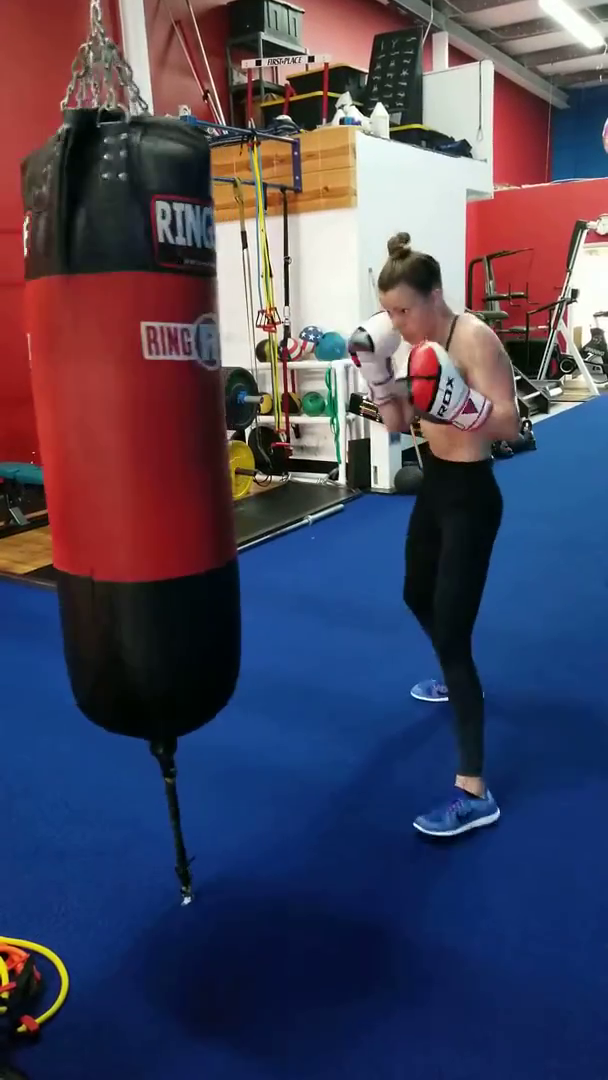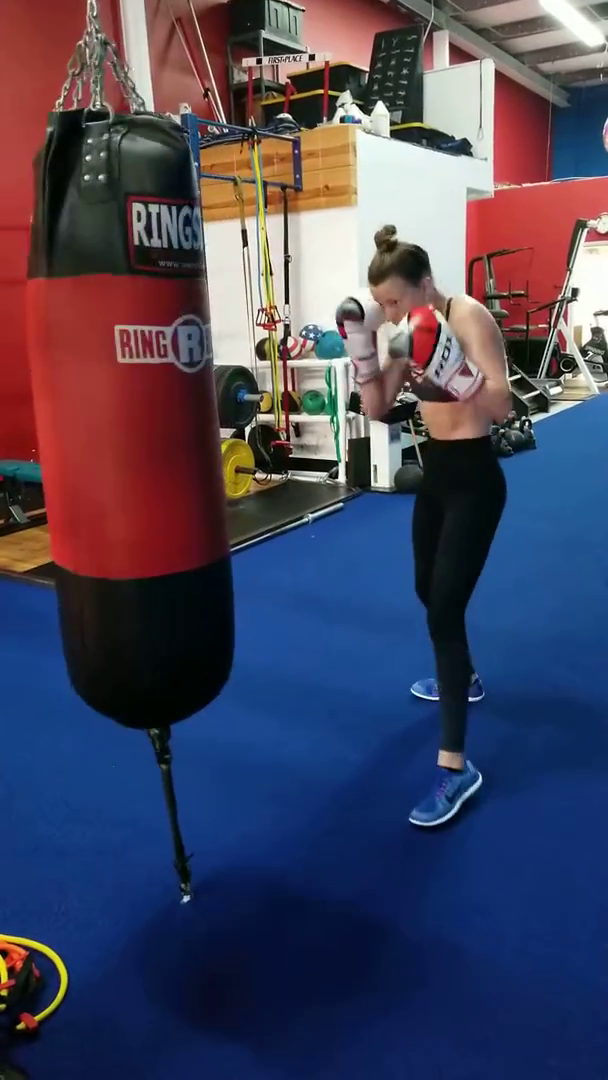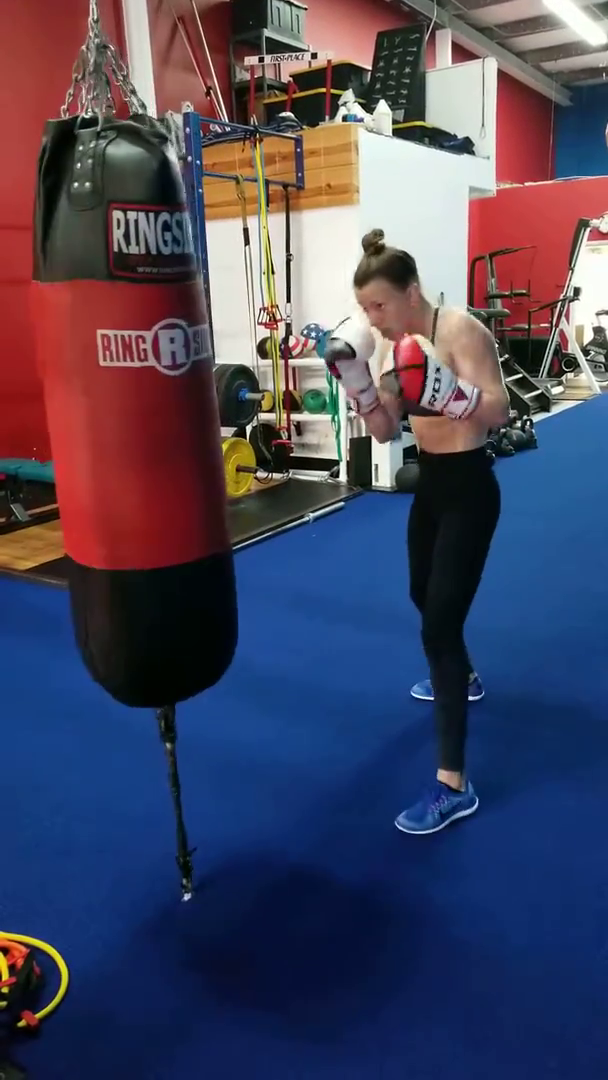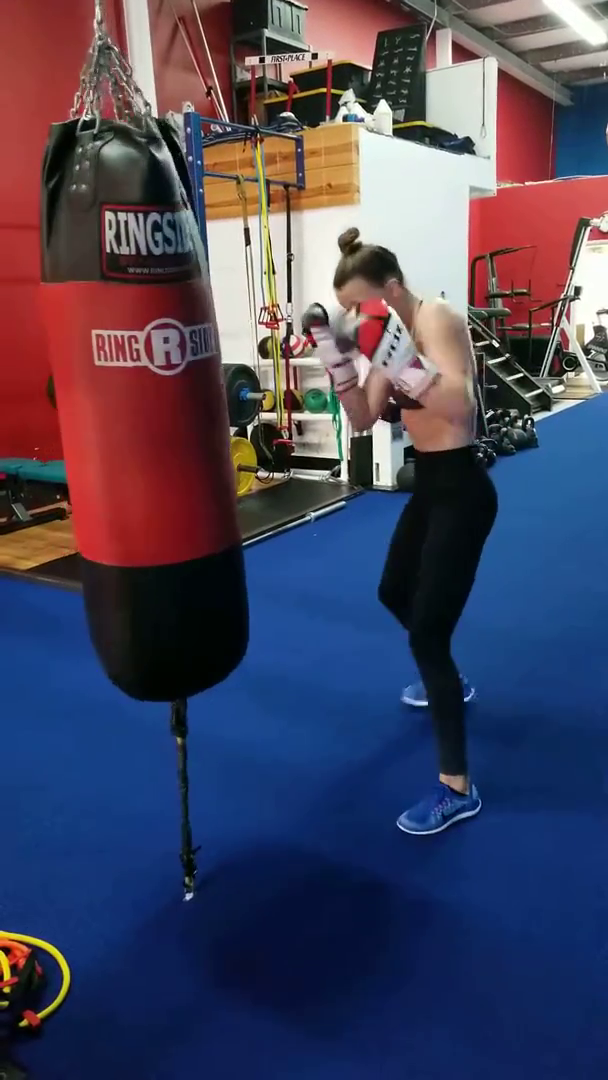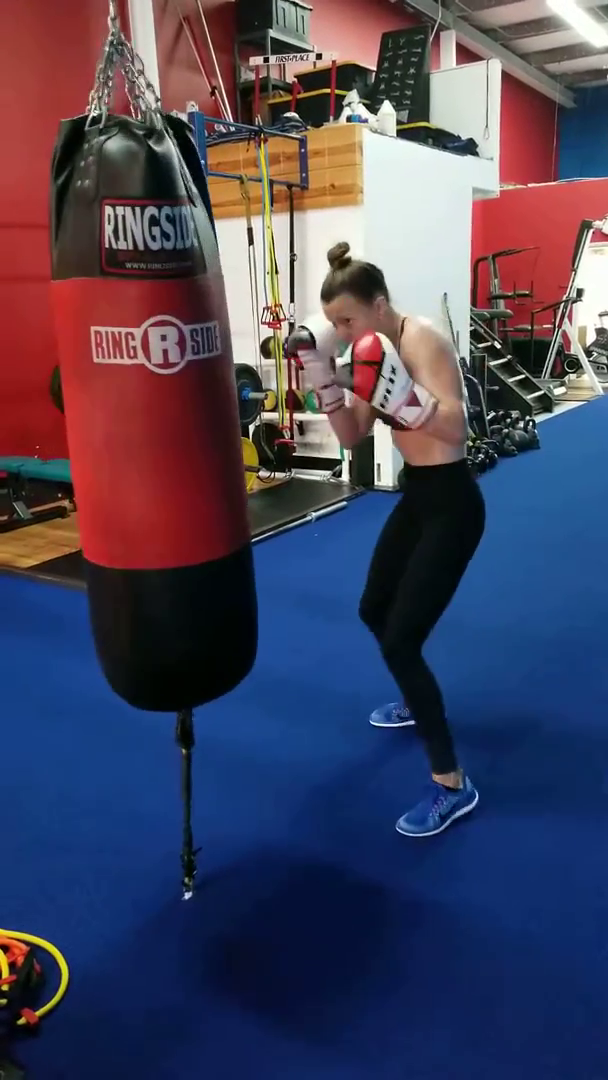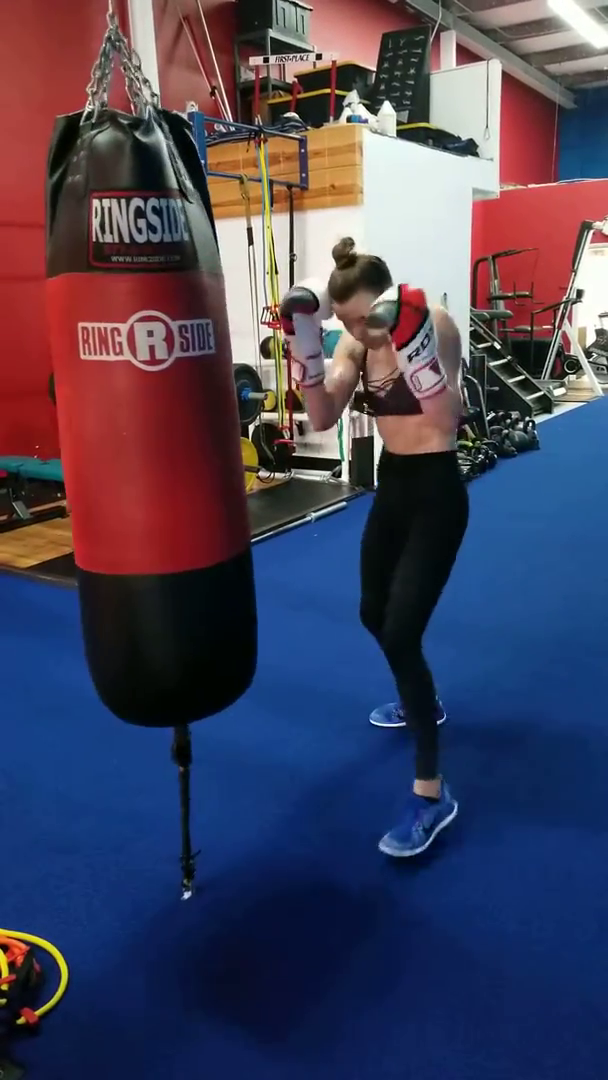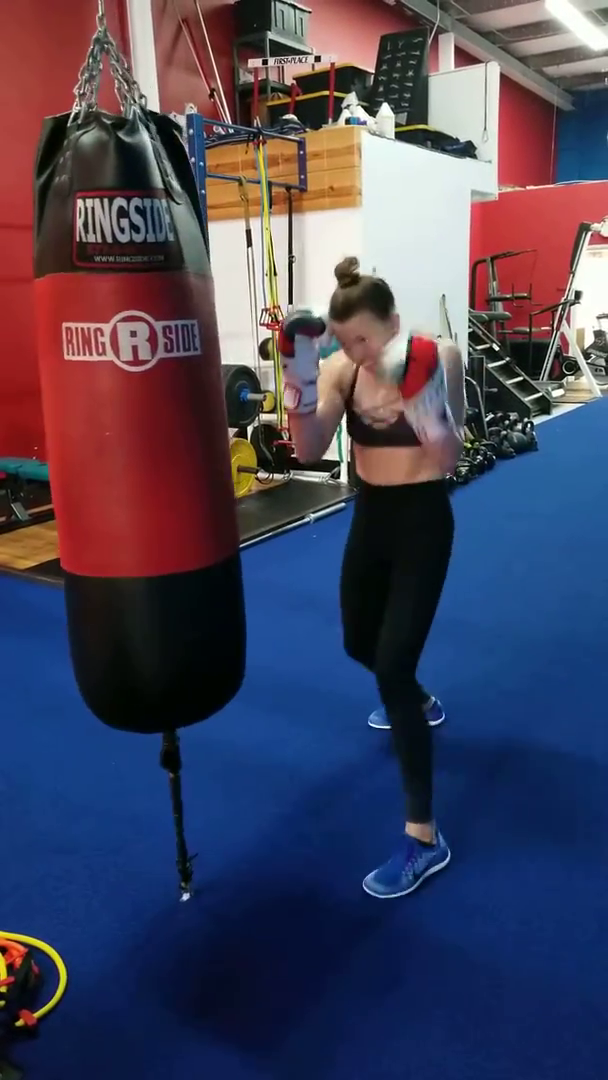
dt=0.2s
person 1, frame 1
left shoulder: (473, 337)
right shoulder: (419, 341)
left elbow: (510, 426)
right elbow: (399, 423)
left wrist: (451, 396)
right wrist: (375, 369)
left hip: (469, 495)
right hip: (434, 485)
left knee: (451, 632)
right knee: (418, 596)
left ankle: (473, 791)
right ankle: (456, 680)
person 1, frame 2
left shoulder: (468, 316)
right shoulder: (409, 333)
left elbow: (500, 405)
right elbow: (375, 409)
left wrist: (446, 359)
right wrist: (361, 344)
left hip: (472, 476)
right hip: (436, 470)
left knee: (444, 610)
right knee: (428, 588)
left ankle: (454, 767)
right ankle: (462, 677)
person 1, frame 3
left shoulder: (459, 327)
right shoulder: (400, 344)
left elbow: (497, 413)
right elbow: (383, 429)
left wrist: (441, 384)
right wrist: (354, 376)
left hip: (467, 488)
right hip: (430, 482)
left knee: (438, 628)
right knee: (424, 594)
left ankle: (453, 785)
right ankle: (462, 679)
person 1, frame 4
left shoulder: (436, 318)
right shoulder: (390, 334)
left elbow: (458, 406)
right elbow: (362, 419)
left wrist: (396, 357)
right wrist: (336, 354)
left hip: (461, 490)
right hip: (429, 485)
left knee: (427, 635)
right knee: (395, 593)
left ankle: (456, 787)
right ankle: (449, 684)
person 1, frame 5
left shoulder: (422, 339)
right shoulder: (378, 349)
left elbow: (455, 431)
right elbow: (352, 438)
right wrist: (324, 377)
left hip: (451, 505)
right hip: (417, 498)
left knee: (399, 642)
right knee: (374, 612)
left ankle: (451, 785)
right ankle: (418, 702)
person 1, frame 6
left shoulder: (436, 322)
right shoulder: (355, 343)
left elbow: (445, 418)
right elbow: (321, 418)
left wrist: (414, 342)
right wrist: (305, 344)
left hip: (436, 493)
right hip: (391, 486)
left knee: (400, 634)
right knee: (375, 616)
left ankle: (430, 793)
right ankle: (422, 703)
person 1, frame 7
left shoulder: (439, 356)
right shoulder: (340, 368)
left elbow: (445, 461)
right elbow: (308, 449)
left wrist: (422, 396)
right wrist: (298, 370)
left hip: (422, 523)
right hip: (369, 517)
left knee: (391, 667)
right knee: (361, 643)
left ankle: (423, 837)
right ankle: (421, 705)
